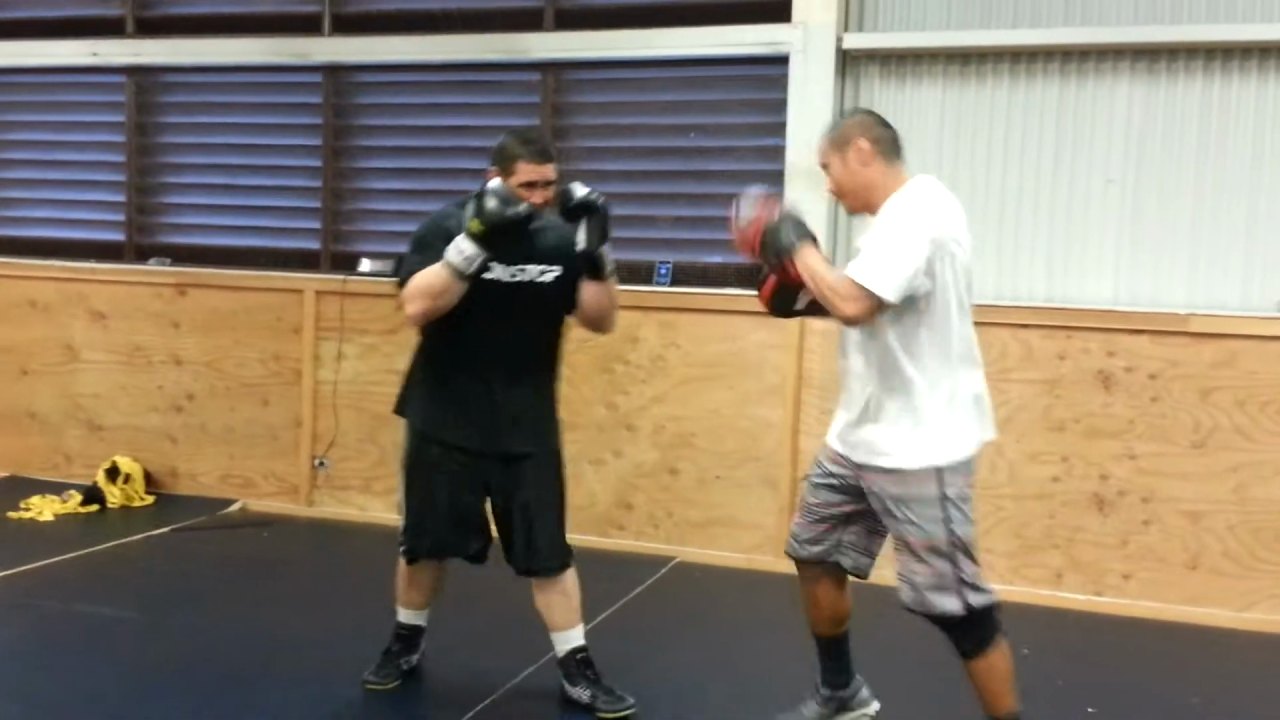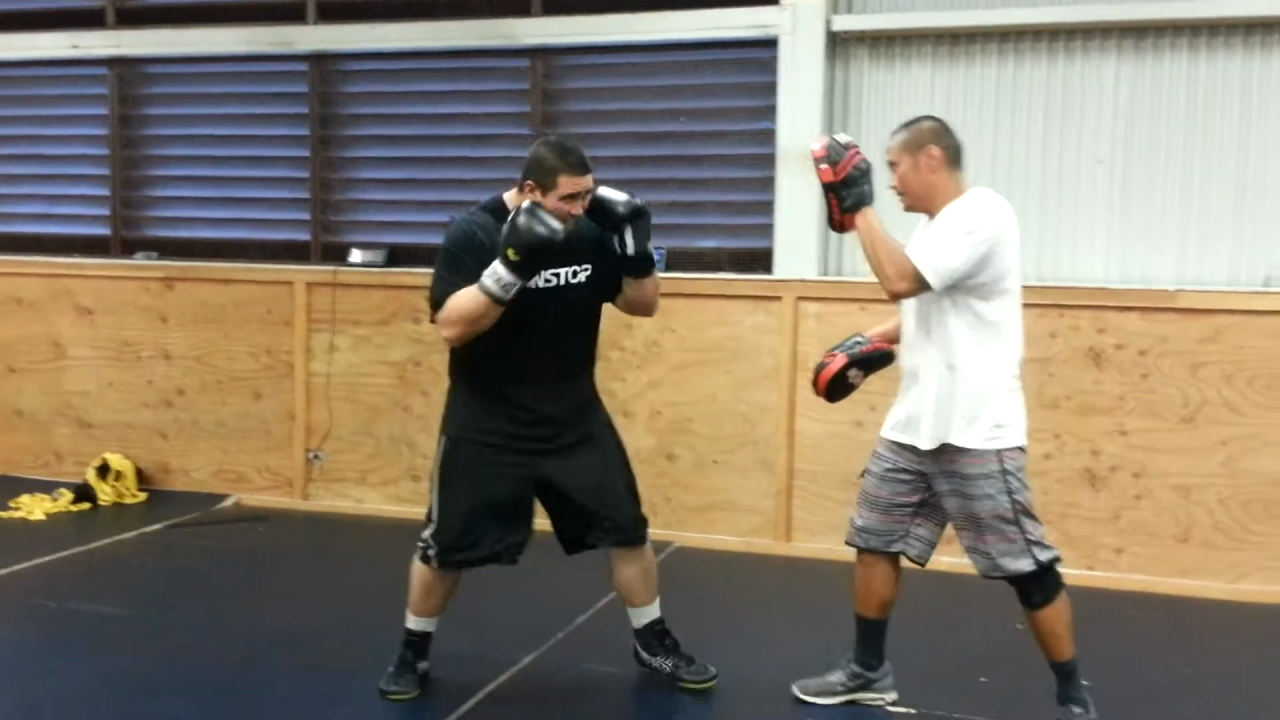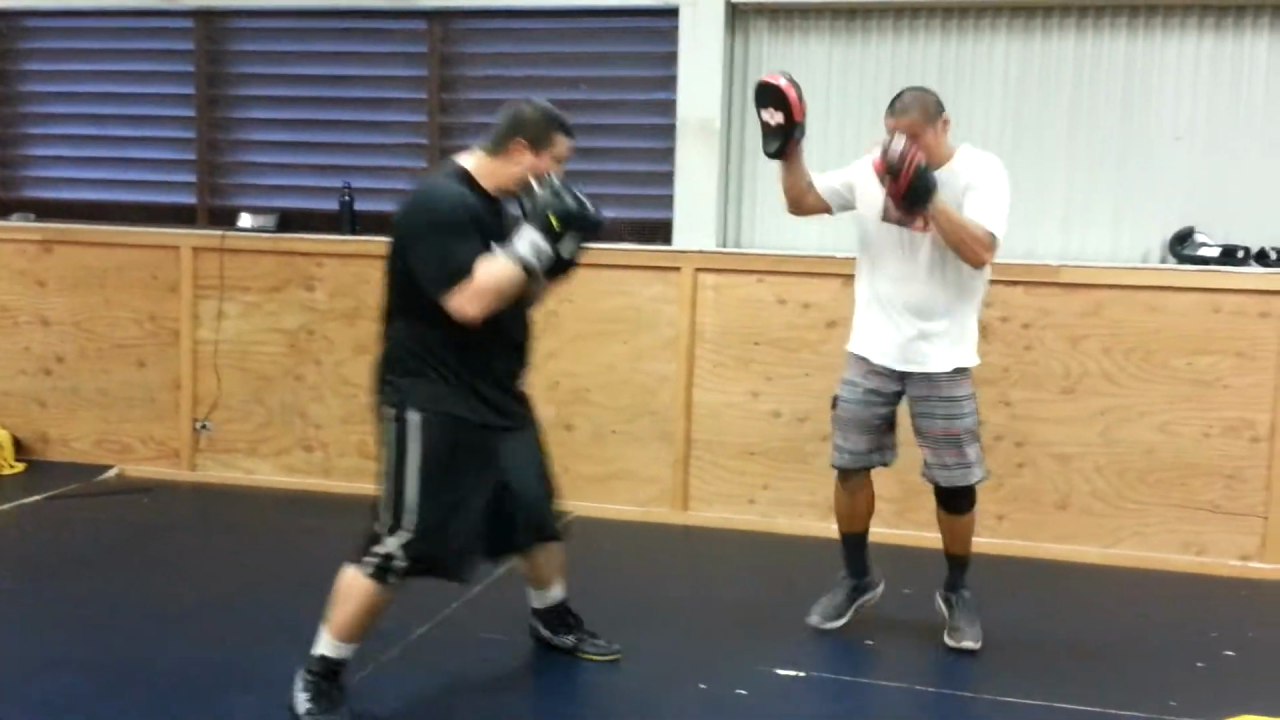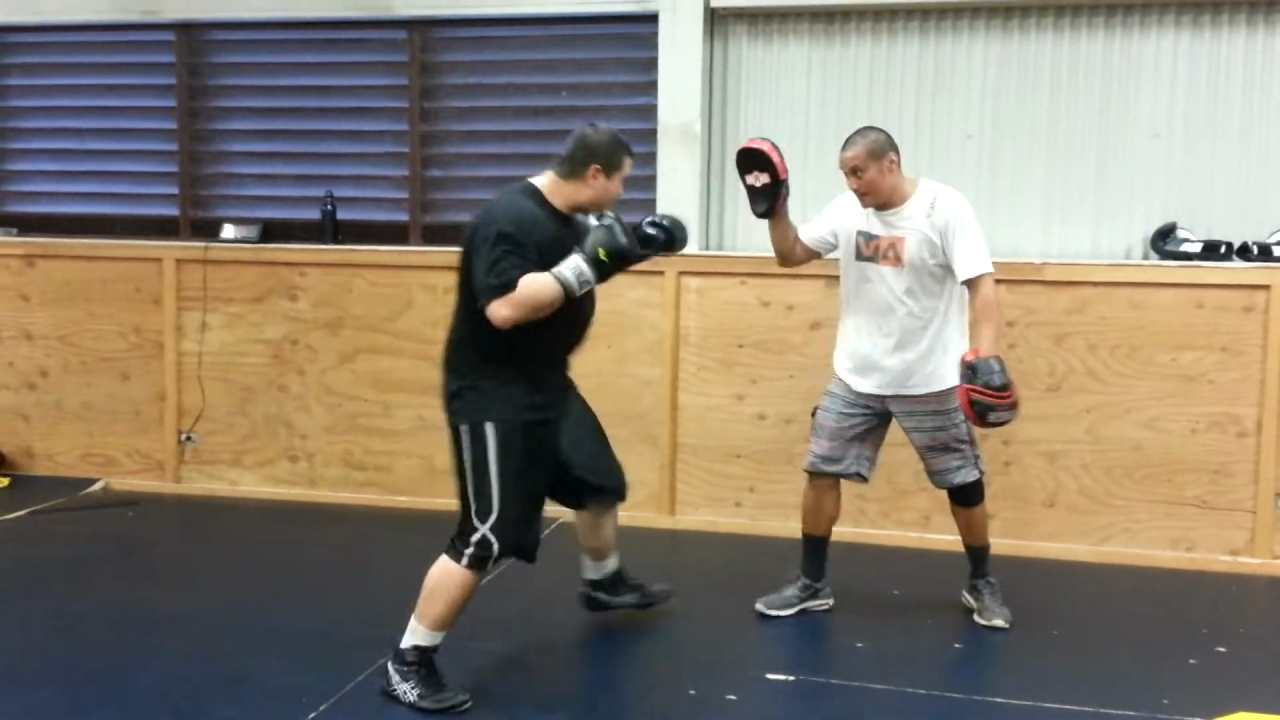
dt=1s
person 1, frame 1
left shoulder: (558, 234)
right shoulder: (443, 227)
left elbow: (602, 320)
right elbow: (417, 306)
left wrist: (594, 247)
right wrist: (475, 238)
left hip: (527, 428)
right hip: (444, 421)
left knee: (546, 555)
right knee: (423, 543)
left ankle: (577, 670)
right ankle: (405, 643)
person 1, frame 2
left shoulder: (593, 232)
right shoulder: (471, 233)
left elbow: (644, 304)
right elbow: (453, 327)
left wrist: (633, 238)
right wrist: (513, 262)
left hip: (575, 419)
right hip: (486, 425)
left knee: (626, 530)
right knee: (444, 546)
left ankle: (655, 643)
right ankle: (414, 650)
person 1, frame 3
left shoulder: (495, 205)
right shoulder: (440, 204)
left elbow: (520, 296)
right elbow: (470, 301)
left wrist: (561, 249)
right wrist: (538, 234)
left hip: (494, 399)
right hip: (430, 403)
left knee: (537, 517)
right knee: (402, 547)
left ankle: (553, 620)
person 1, frame 4
left shoulder: (567, 215)
right shoulder: (510, 220)
left elbow: (600, 251)
right elbow: (504, 309)
left wrist: (643, 239)
right wrist: (586, 263)
left hip: (545, 387)
right hip: (492, 400)
left knee: (600, 483)
right knee: (486, 540)
left ankle: (604, 583)
right ankle: (409, 660)
person 2, frame 1
left shoulder: (920, 211)
right shoulder: (893, 217)
left elbow: (853, 304)
left wrist: (796, 244)
right wrist: (808, 281)
left hip: (920, 446)
right hip: (859, 436)
left knee: (955, 605)
right knee: (816, 554)
person 2, frame 2
left shoulder: (981, 216)
right shoulder: (934, 223)
left elbow: (899, 280)
left wrist: (858, 204)
right wrist: (869, 343)
left hip: (976, 435)
right hip: (913, 425)
left knee: (1029, 568)
right knee: (872, 541)
right ankle: (868, 671)
person 2, frame 3
left shoulder: (981, 171)
right shoulder: (876, 167)
left elbow: (979, 251)
right elbow: (802, 201)
left wrist: (927, 195)
right wrist: (789, 153)
left hip: (942, 357)
right hip: (872, 350)
left knee: (955, 482)
right knee: (850, 464)
left ankle: (957, 594)
right ankle: (858, 579)
person 2, frame 4
left shoulder: (945, 208)
right shoulder: (847, 209)
left elbow: (981, 282)
right elbow: (791, 254)
left wrist: (987, 352)
right wrist: (774, 207)
left hip: (930, 381)
right hip: (857, 377)
left knee: (964, 482)
right knee: (822, 469)
left ankle: (981, 584)
right ankle: (811, 583)
